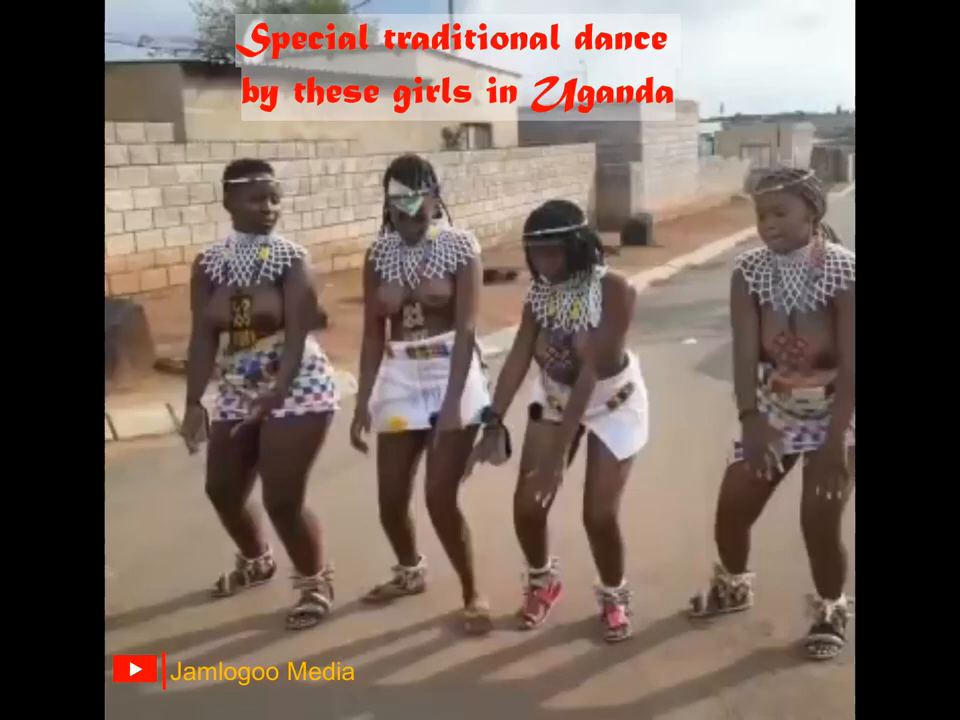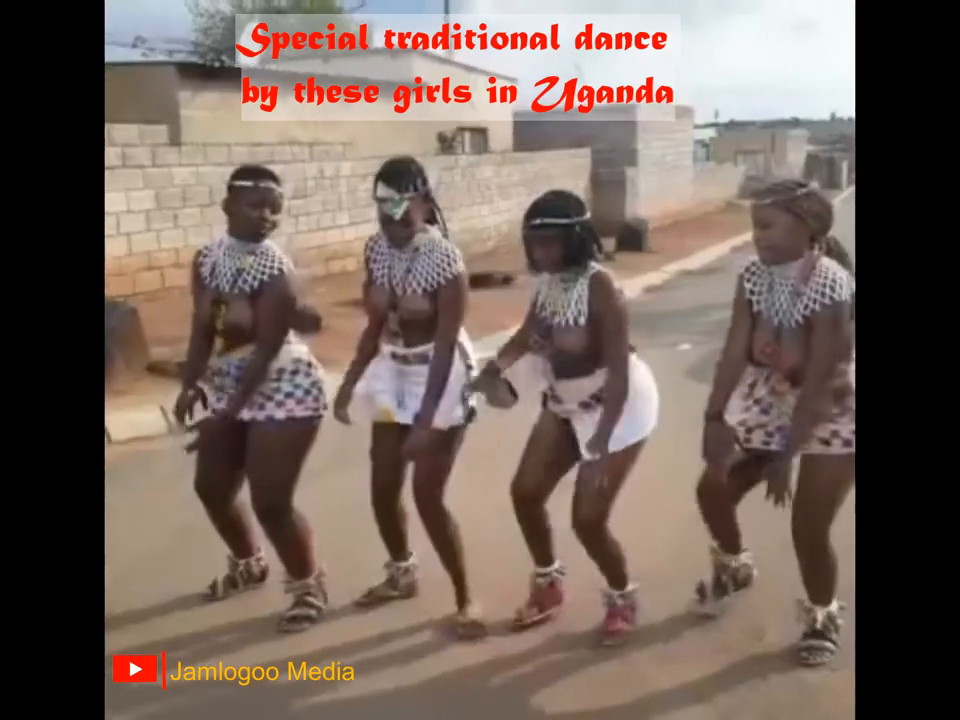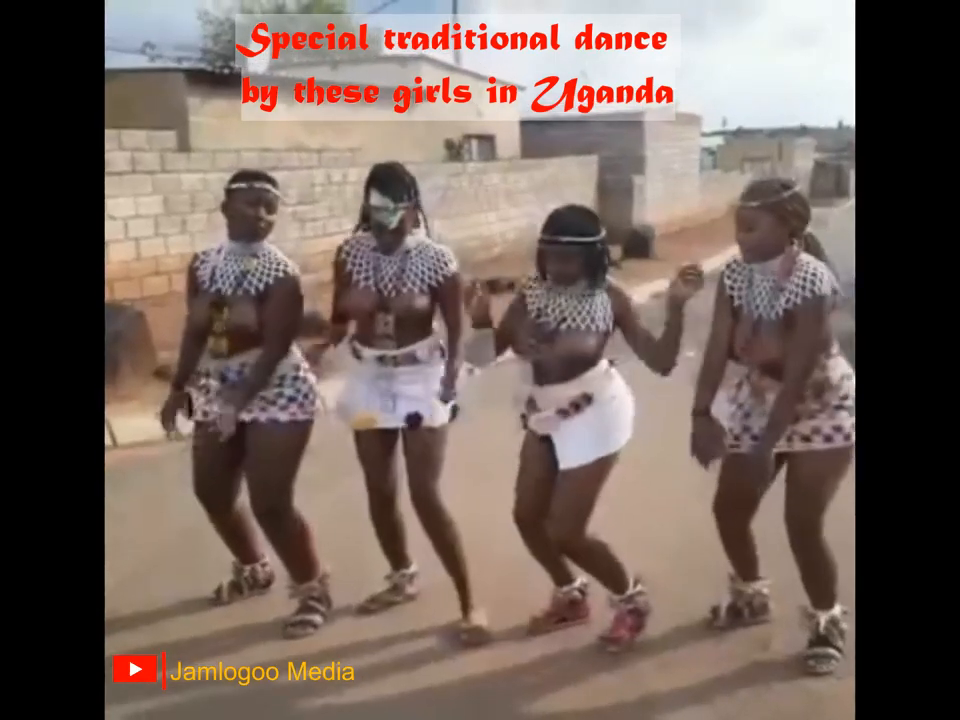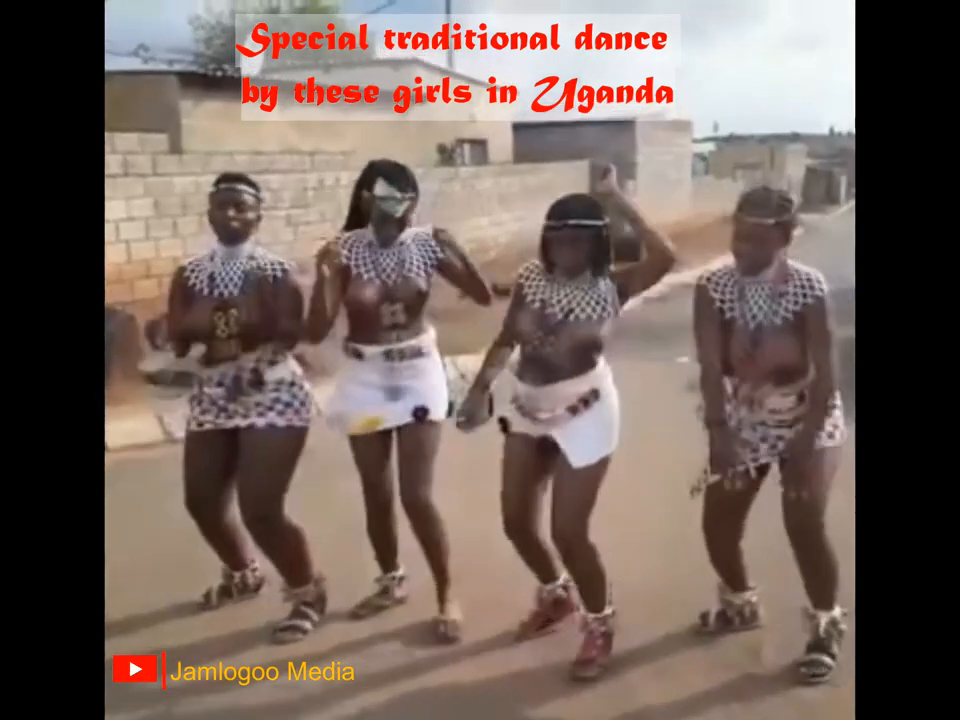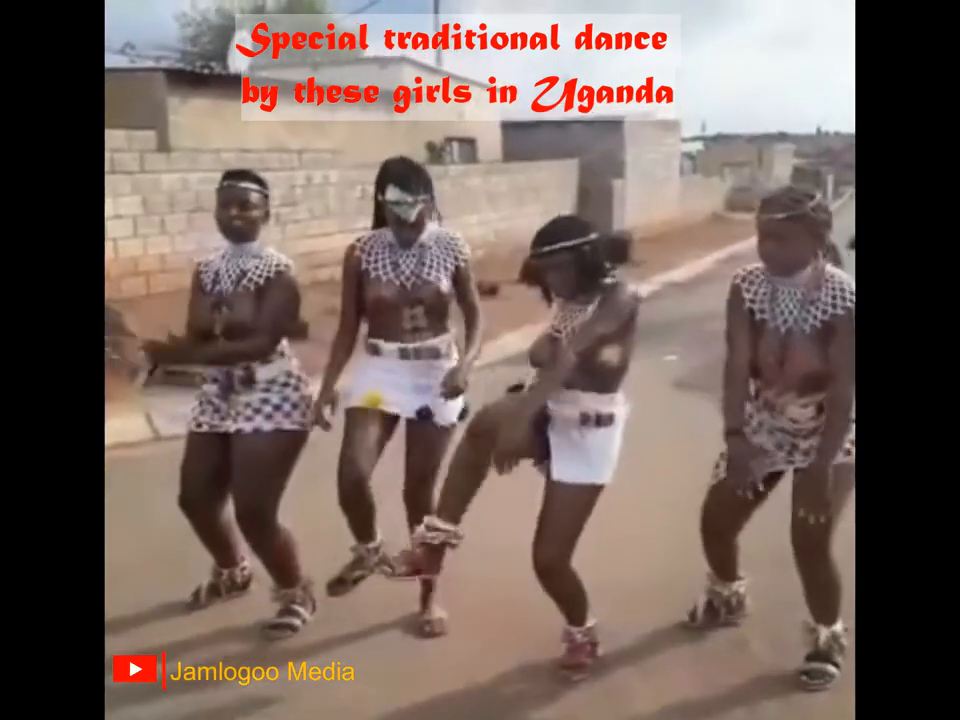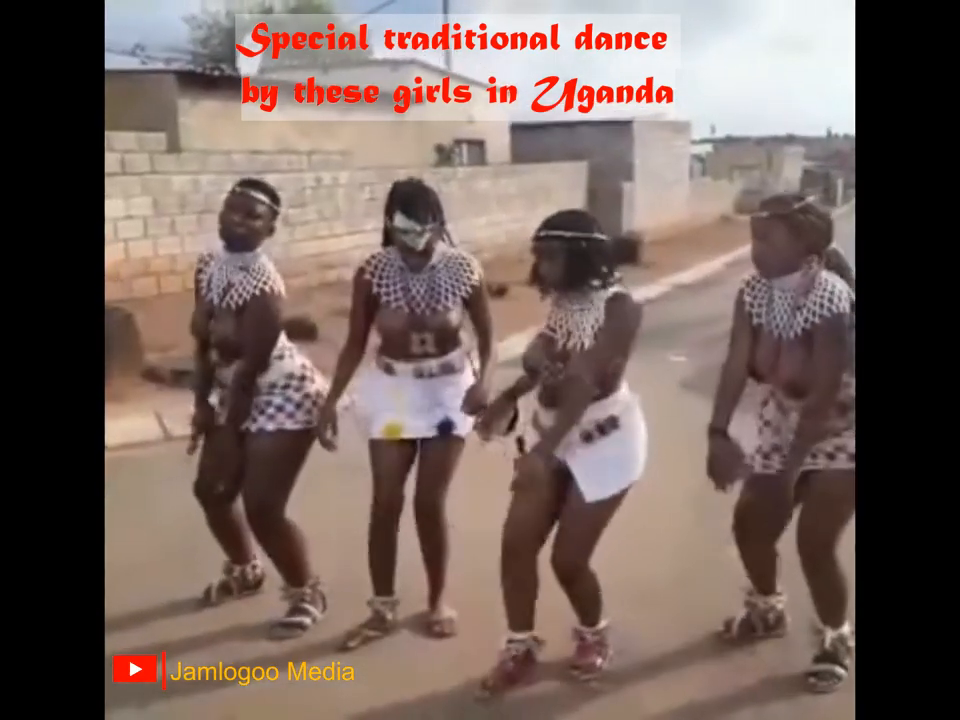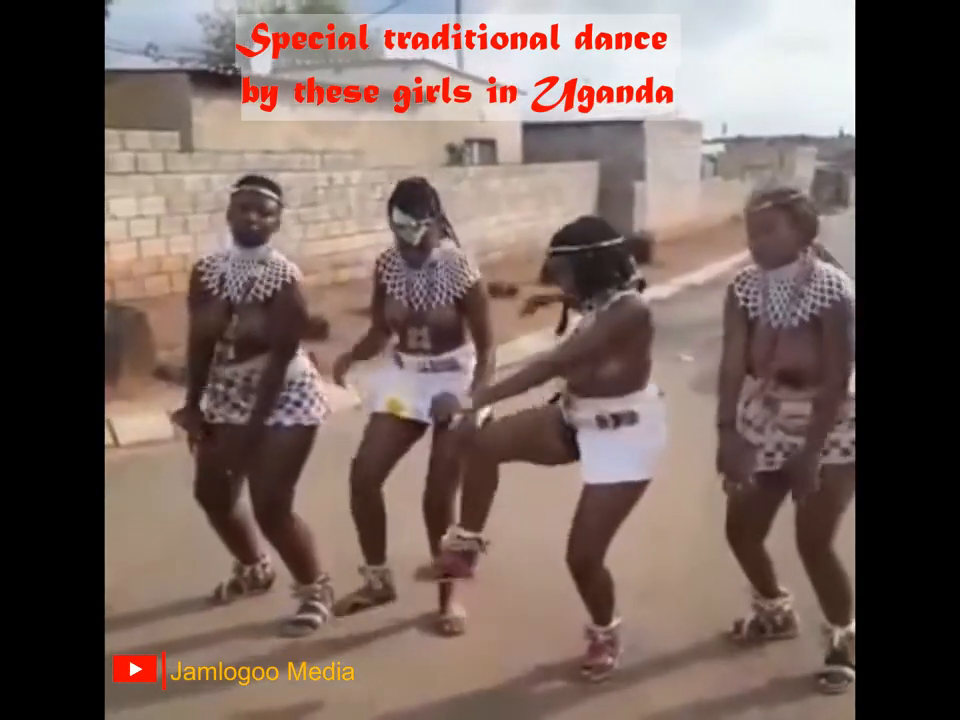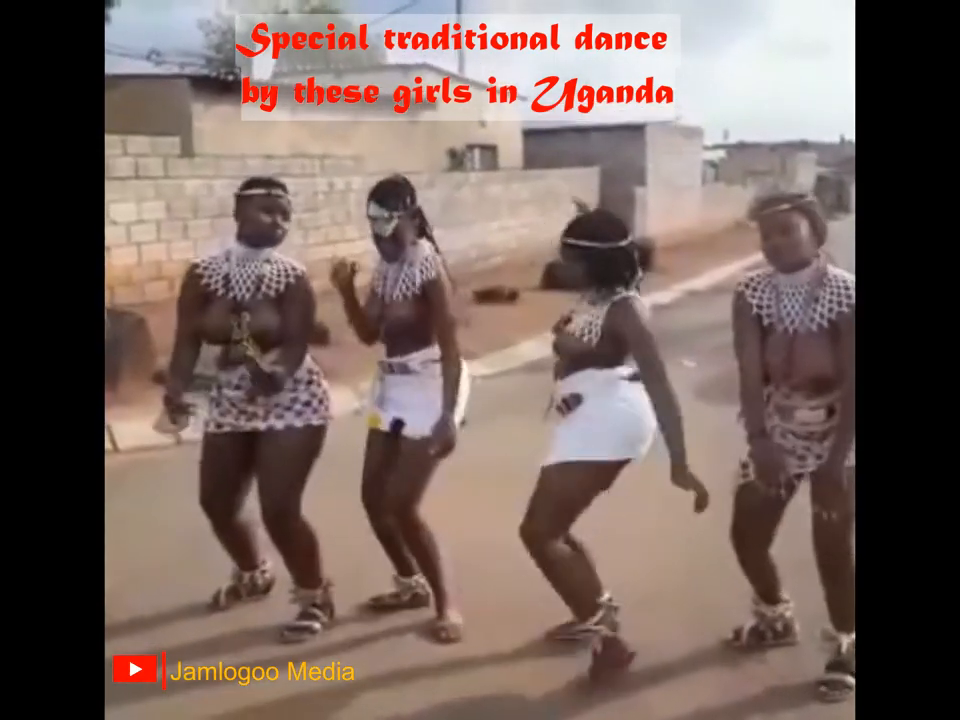
dt=0.4s
person 1, frame 1
left shoulder: (844, 269)
right shoulder: (749, 271)
left elbow: (850, 363)
right elbow: (745, 351)
left wrist: (835, 441)
right wrist: (751, 418)
left hip: (837, 410)
right hip: (773, 406)
left knee: (819, 522)
right knee: (731, 510)
left ankle: (831, 611)
right ankle: (733, 586)
person 1, frame 2
left shoulder: (831, 286)
right shoulder: (753, 276)
left elbow: (818, 381)
right elbow: (734, 352)
left wrist: (785, 456)
right wrist: (714, 418)
left hip: (834, 415)
right hip: (772, 403)
left knee: (808, 527)
right knee: (712, 490)
left ankle: (823, 617)
right ankle: (733, 569)
person 1, frame 3
left shoulder: (812, 281)
right shoulder: (734, 275)
left elbow: (799, 373)
right elbow: (718, 347)
left wrist: (768, 446)
right wrist: (701, 414)
left hip: (818, 411)
right hip: (757, 405)
left knee: (803, 525)
right knee: (728, 508)
left ankle: (828, 622)
right ankle: (751, 596)
person 1, frame 4
left shoulder: (807, 287)
right shoulder: (712, 288)
left elbow: (823, 371)
right elbow: (711, 364)
left wrist: (808, 442)
right wrist: (719, 429)
left hip: (805, 419)
right hip: (740, 421)
left knee: (805, 525)
right knee: (717, 528)
left ankle: (827, 625)
right ankle: (741, 603)
person 1, frame 5
left shoulder: (842, 294)
right shoulder: (748, 285)
left elbow: (845, 387)
right elbow: (737, 363)
left wrist: (824, 463)
right wrist: (734, 435)
left hip: (828, 431)
right hip: (764, 424)
left knee: (809, 538)
right knee: (716, 522)
left ankle: (828, 638)
right ankle: (727, 597)
person 1, frame 6
left shoulder: (831, 300)
right shoulder: (754, 292)
left elbow: (825, 394)
right elbow: (736, 364)
left wrist: (792, 467)
right wrist: (718, 435)
left hip: (839, 433)
right hip: (783, 423)
left knee: (814, 544)
right knee: (750, 525)
left ankle: (837, 640)
right ankle: (767, 610)
person 1, frame 7
left shoulder: (832, 289)
right shoulder: (743, 287)
left elbow: (837, 379)
right elbow: (733, 361)
left wrist: (810, 454)
right wrist: (727, 431)
left hip: (830, 430)
right hip: (767, 426)
left knee: (814, 541)
right knee: (741, 528)
left ankle: (845, 638)
right ankle: (775, 611)
person 1, frame 8
left shoulder: (846, 293)
right shoulder: (752, 293)
left elbow: (853, 383)
right elbow: (750, 371)
left wrist: (837, 458)
right wrist: (759, 440)
left hip: (836, 433)
right hip: (776, 430)
left knee: (832, 547)
right knee: (746, 534)
left ankle: (848, 646)
right ankle: (776, 618)
person 2, frame 1
left shoulder: (460, 246)
right shoulder: (379, 253)
left elbow: (465, 328)
right elbow: (373, 334)
left wrist: (453, 401)
right wrist: (362, 403)
left hip: (451, 378)
right hip: (398, 380)
left knee: (440, 499)
right knee: (390, 499)
left ankle: (472, 593)
right ankle: (410, 571)
person 2, frame 2
left shoulder: (445, 259)
right shoulder: (376, 250)
left elbow: (446, 344)
right elbow: (375, 324)
left wrist: (427, 419)
right wrist: (351, 382)
left hip: (439, 380)
right hip: (391, 376)
left knee: (428, 496)
right knee: (383, 487)
left ankle: (464, 598)
right ankle: (402, 572)
person 2, frame 3
left shoulder: (437, 259)
right shoulder: (351, 252)
left elbow: (454, 327)
right elbow: (340, 321)
left wrist: (452, 372)
right wrist: (325, 337)
left hip: (420, 381)
right hip: (368, 381)
left knee: (426, 496)
right knee: (380, 491)
left ankle: (469, 602)
right ankle: (403, 578)
person 2, frame 4
left shoulder: (426, 244)
right shoulder: (342, 251)
left elbow: (483, 296)
right elbow: (317, 330)
left wrist: (455, 255)
right wrist: (324, 281)
left hip: (419, 375)
right hip: (364, 379)
left knee: (416, 495)
right knee: (376, 494)
left ankle: (445, 596)
right ankle: (391, 582)
person 2, frame 5
left shoulder: (452, 248)
right shoulder: (362, 252)
left elbow: (473, 317)
right elbow: (348, 327)
left wrist: (465, 365)
right wrist: (328, 382)
left hip: (433, 374)
right hip: (379, 371)
left knee: (420, 492)
right knee: (351, 477)
left ankle: (429, 596)
right ankle: (367, 550)
person 2, frame 6
left shoulder: (463, 269)
right shoulder: (372, 272)
left elbow: (486, 334)
right elbow: (355, 344)
left wrist: (483, 379)
right wrist: (330, 403)
left hip: (448, 390)
right hip: (391, 389)
left knee: (429, 502)
right knee: (386, 503)
left ankle: (438, 600)
right ankle: (383, 610)
person 2, frame 7
left shoulder: (461, 269)
right shoulder: (387, 266)
left elbow: (485, 346)
right elbow: (380, 333)
right wrist: (351, 356)
left hip: (456, 383)
right hip: (404, 380)
left knee: (437, 499)
right knee: (362, 476)
left ankle: (448, 597)
right ankle: (377, 580)
person 2, frame 8
left shoulder: (428, 268)
right shoulder: (386, 266)
left elbow: (450, 347)
right elbow: (369, 334)
left wrist: (450, 416)
right wrist: (346, 291)
left hip: (428, 390)
right hip: (392, 389)
left knee: (402, 505)
right knee: (373, 496)
left ankle: (444, 603)
right ankle: (411, 584)
person 3, frame 1
left shoulder: (614, 289)
right shoulder: (539, 292)
left elbow: (593, 369)
right elbow: (518, 358)
left wrist: (560, 450)
right wrist: (494, 423)
left hip: (613, 405)
right hip: (555, 401)
left knee: (600, 516)
right knee: (527, 507)
left ankle: (614, 596)
right ankle: (542, 581)
person 3, frame 2
left shoulder: (598, 286)
right shoulder: (548, 280)
left elbow: (619, 366)
right elbow: (529, 335)
left wrist: (602, 437)
right wrist: (493, 368)
left hip: (612, 407)
right hip: (566, 401)
left knee: (587, 518)
right knee: (526, 491)
left ankle: (622, 598)
right ankle: (547, 583)
person 3, frame 3
left shoulder: (609, 298)
right shoulder: (534, 288)
left elbow: (662, 362)
right elbow: (497, 344)
left wrist: (677, 304)
right wrist: (479, 320)
left hip: (594, 416)
right hip: (545, 414)
left knee: (565, 533)
right knee: (527, 517)
left ankle: (632, 600)
right ankle: (570, 596)
person 3, frame 4
left shoulder: (612, 286)
right shoulder: (531, 277)
left elbow: (664, 258)
right elbow: (507, 338)
left wrist: (619, 199)
right wrist: (478, 387)
left hip: (583, 413)
right hip: (527, 407)
left knee: (568, 533)
right knee: (517, 525)
left ankle: (599, 626)
right ankle: (554, 595)
person 3, frame 5
left shoulder: (619, 298)
right shoulder: (568, 302)
left elbow: (573, 356)
left wrist: (523, 415)
right wrist: (516, 418)
left hip: (588, 432)
right hip: (545, 411)
left knee: (550, 559)
right knee: (484, 426)
left ankle: (582, 634)
right ankle: (434, 540)
person 3, frame 6
left shoulder: (620, 307)
right shoulder: (559, 300)
left elbow: (587, 382)
left wrist: (541, 456)
right wrist: (508, 396)
left hip: (603, 441)
right hip: (549, 433)
left knee: (568, 560)
right knee: (516, 541)
left ankle: (593, 636)
right ankle: (521, 648)
person 3, frame 7
left shoulder: (628, 311)
right shoulder: (601, 302)
left elbow: (557, 362)
left wrist: (480, 399)
left hip: (626, 434)
right hip: (580, 417)
left knee: (583, 554)
right knee: (484, 441)
left ankle: (605, 635)
right ankle: (463, 548)
person 3, frame 8
left shoulder: (624, 310)
right shoulder: (597, 295)
left elbow: (658, 383)
left wrist: (678, 461)
left hip: (606, 419)
right hip: (592, 420)
left knee: (538, 532)
right knee: (551, 529)
left ankle: (607, 640)
right ankle: (596, 614)
person 4, frame 1
left shoulder: (291, 259)
right shoulder: (208, 264)
left elbow: (298, 333)
right elbow: (203, 336)
left wrist: (278, 393)
right wrist: (193, 403)
left hip: (296, 388)
right hip: (236, 391)
left knee: (282, 499)
right knee: (222, 490)
left ankle: (316, 582)
right ankle: (255, 560)
person 4, frame 2
left shoulder: (275, 271)
right shoulder: (206, 258)
left elbow: (265, 350)
right elbow: (203, 326)
left wrist: (226, 415)
right wrist: (191, 385)
left hip: (282, 390)
right hip: (230, 387)
left knee: (270, 502)
right knee: (211, 488)
left ankle: (308, 586)
right ankle: (248, 564)
person 4, frame 3
left shoulder: (280, 273)
right shoulder: (202, 264)
left elbow: (276, 348)
right elbow: (194, 330)
left wrist: (241, 405)
right wrist: (179, 389)
left hip: (276, 394)
right hip: (217, 393)
left knee: (270, 503)
right knee: (211, 492)
left ankle: (313, 590)
right ankle: (253, 569)
person 4, frame 4
left shoulder: (275, 271)
right shoulder: (189, 275)
left elbow: (290, 336)
right elbow: (177, 341)
left wrist: (264, 305)
left hip: (273, 399)
right hip: (213, 399)
left knee: (263, 511)
right knee: (202, 503)
left ankle: (308, 594)
right ankle: (242, 573)
person 4, frame 5
left shoulder: (276, 271)
right shoulder: (206, 270)
left elbow: (264, 343)
right elbow: (197, 338)
left wrist: (188, 353)
right wrist: (166, 351)
left hip: (271, 401)
right hip: (217, 398)
left knee: (253, 512)
right knee: (195, 499)
left ankle: (296, 593)
right ankle: (232, 571)
person 4, frame 6
left shoulder: (262, 288)
right shoulder: (207, 267)
left elbow: (252, 366)
right elbow: (205, 343)
left wrist: (231, 433)
right wrist: (202, 402)
left hip: (281, 399)
right hip: (235, 397)
left knee: (262, 510)
right knee: (210, 491)
left ankle: (307, 592)
right ankle: (244, 570)
person 4, frame 7
left shoulder: (284, 279)
right shoulder: (206, 271)
left elbow: (281, 357)
right elbow: (200, 343)
left wrist: (252, 425)
right wrist: (193, 404)
left hip: (283, 399)
right hip: (226, 398)
left knee: (271, 505)
right knee: (212, 495)
left ankle: (316, 590)
right ankle: (254, 569)
person 4, frame 8
left shoulder: (292, 278)
right shoulder: (203, 275)
left elbow: (296, 345)
right elbow: (187, 341)
left wrist: (275, 376)
right wrist: (174, 393)
left hip: (290, 402)
right hip: (230, 402)
left knee: (279, 509)
right knee: (216, 503)
left ankle: (316, 597)
right ankle: (253, 574)
